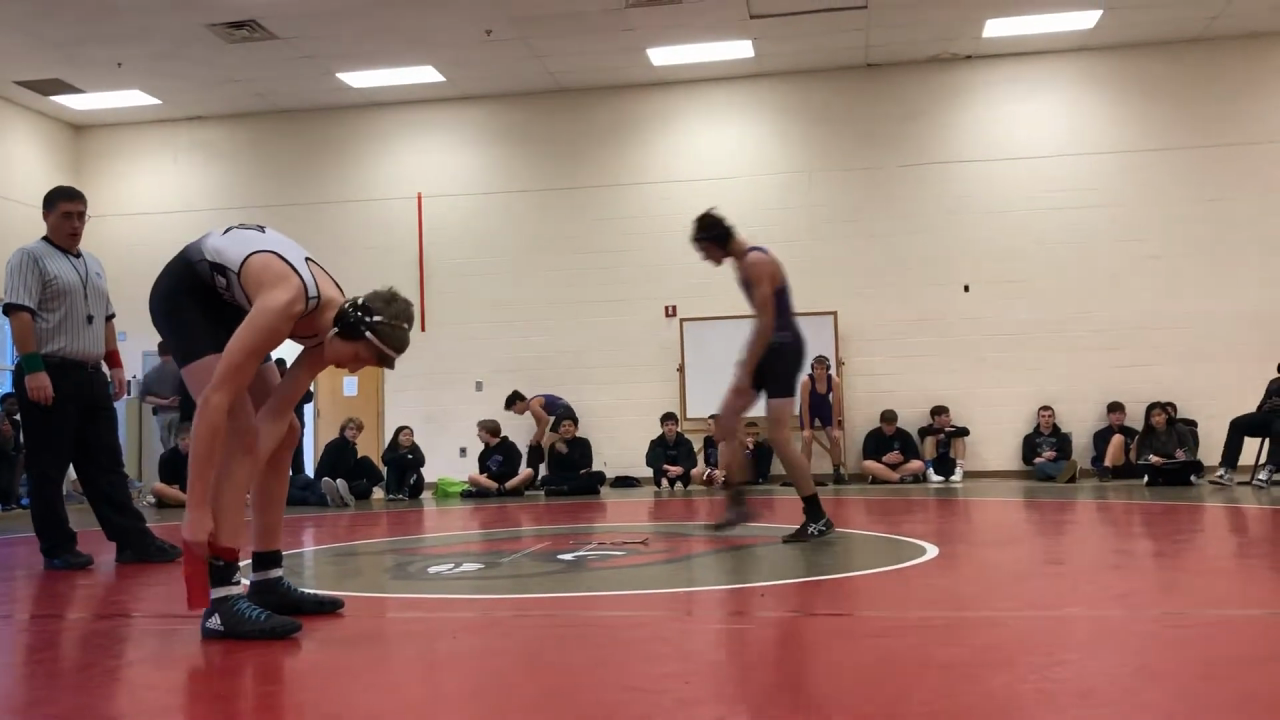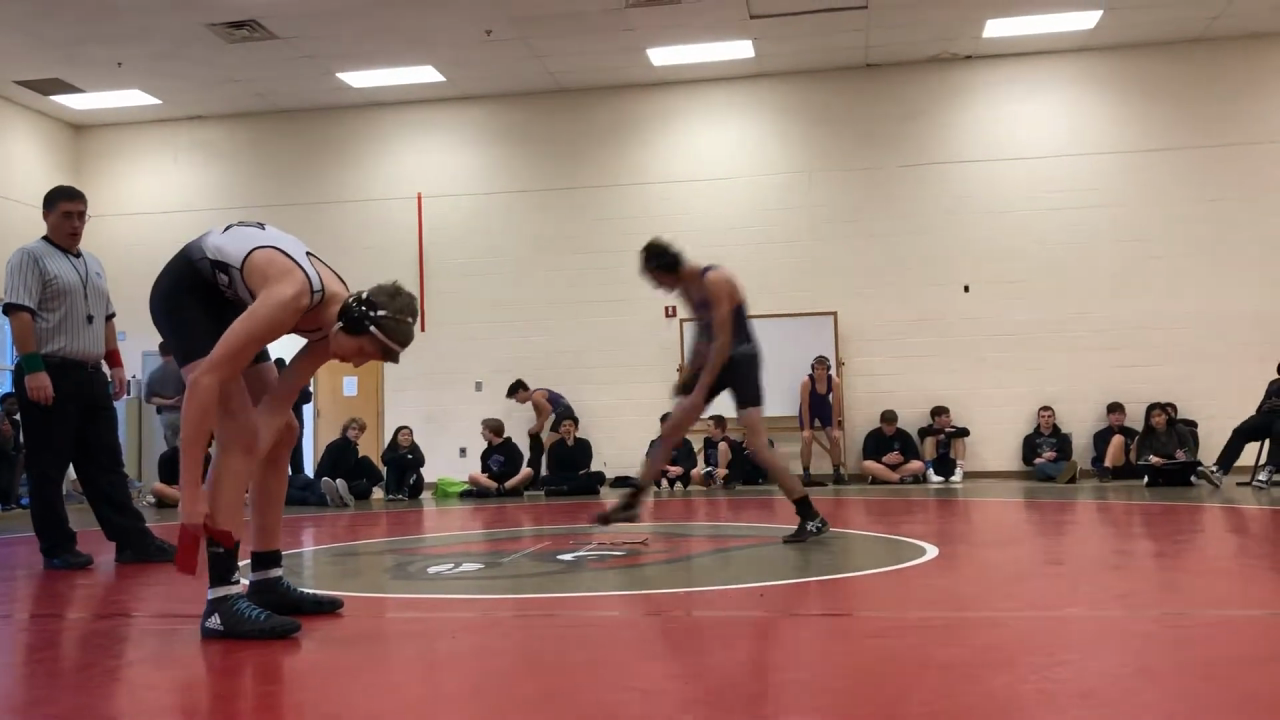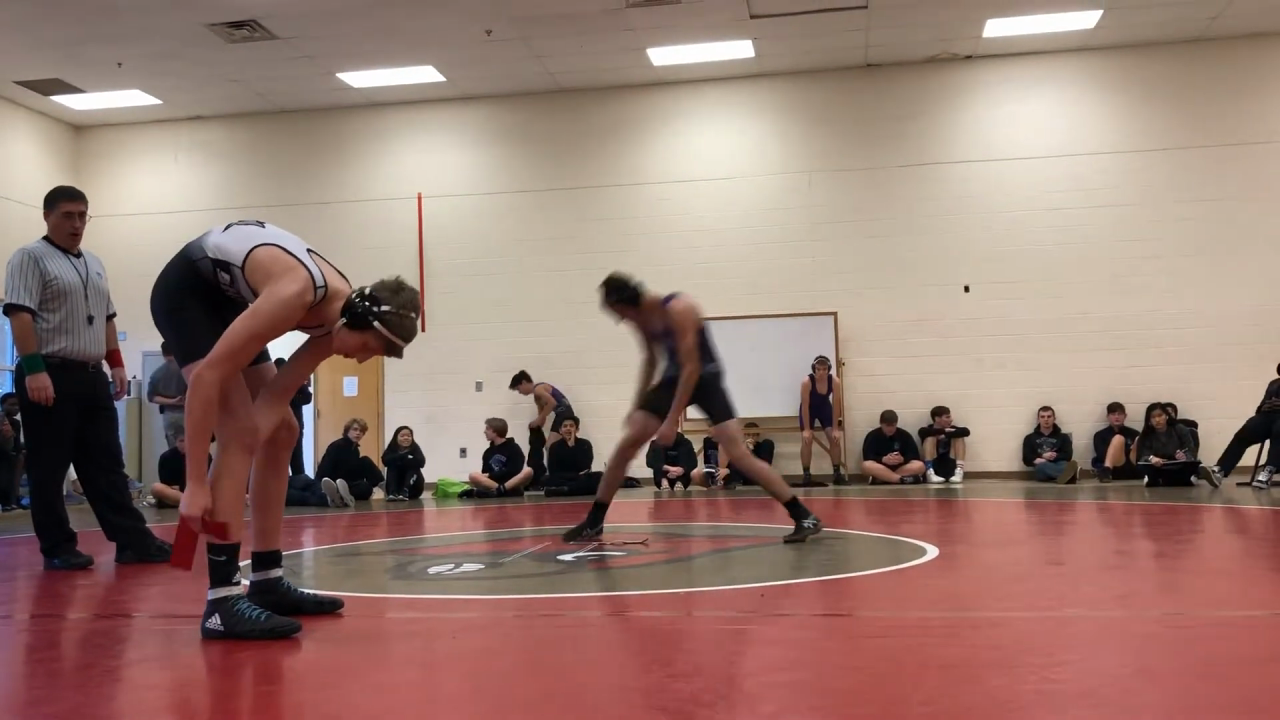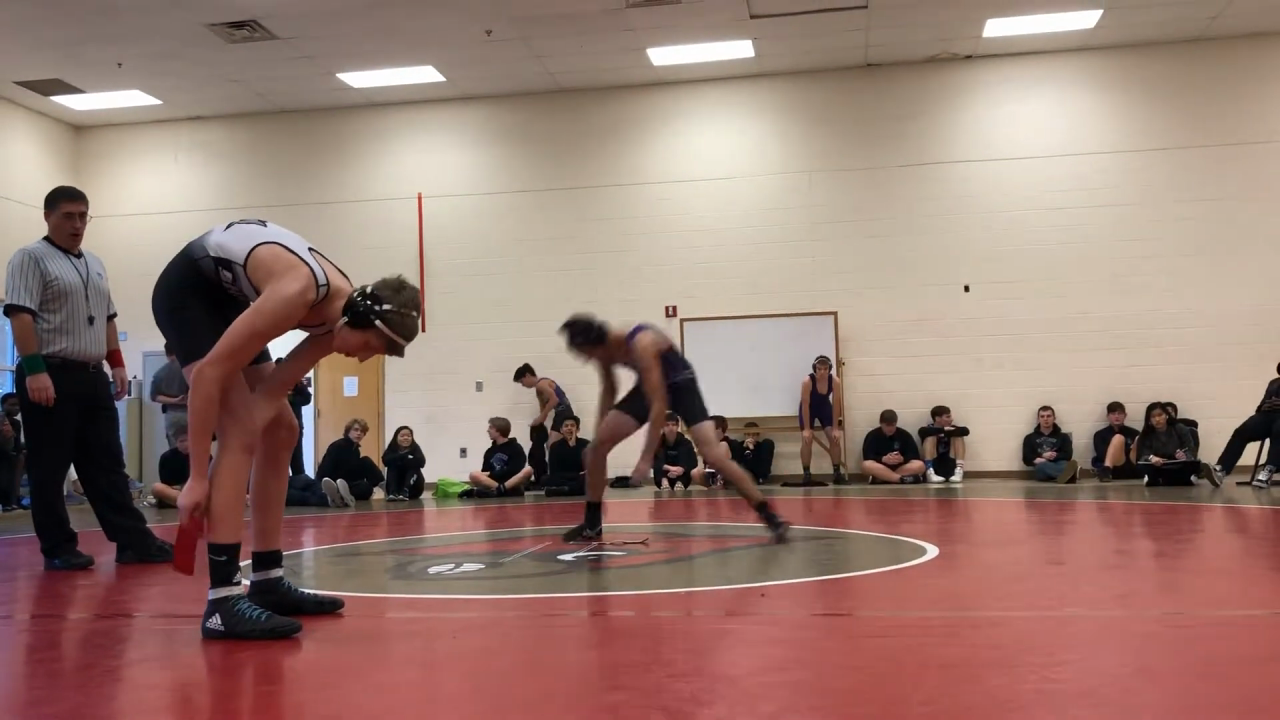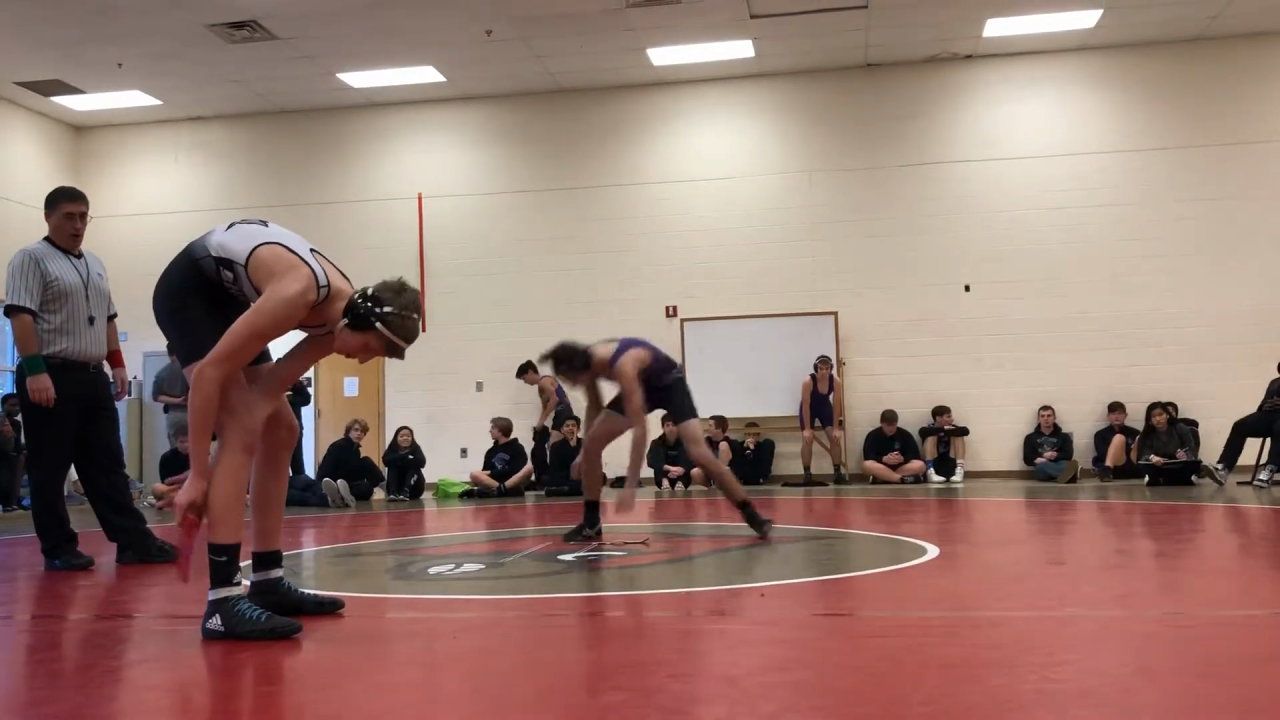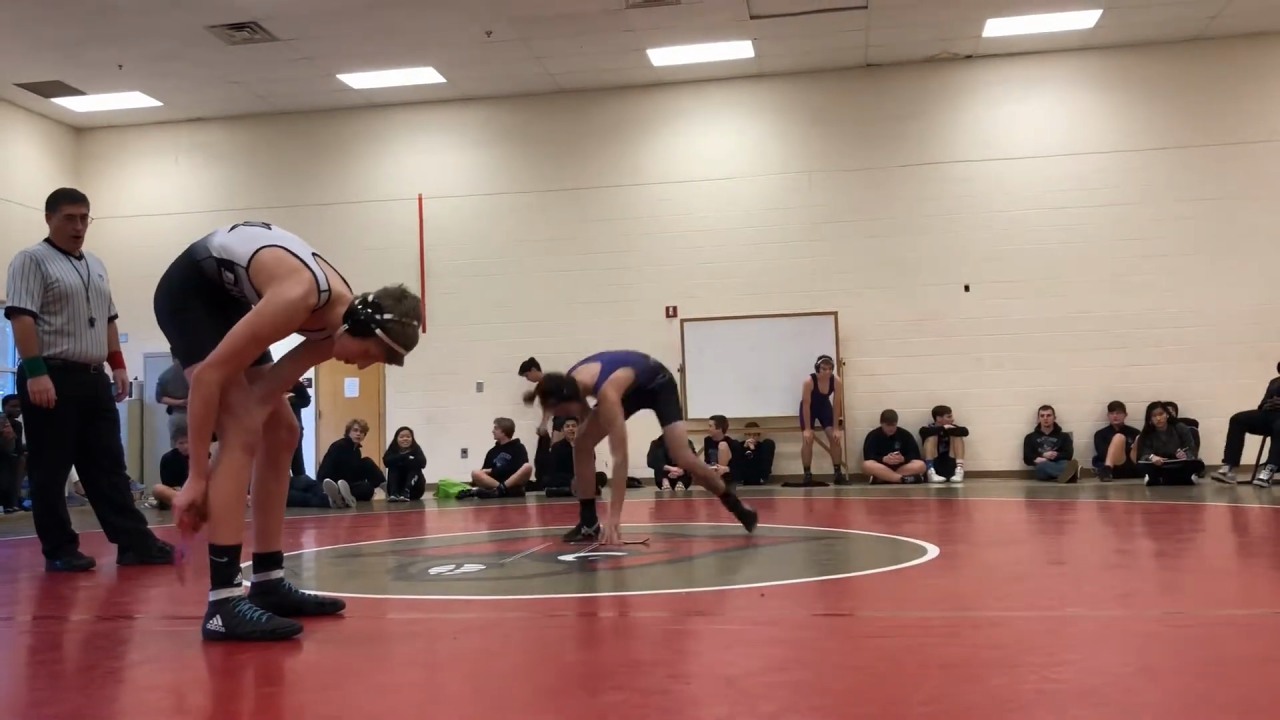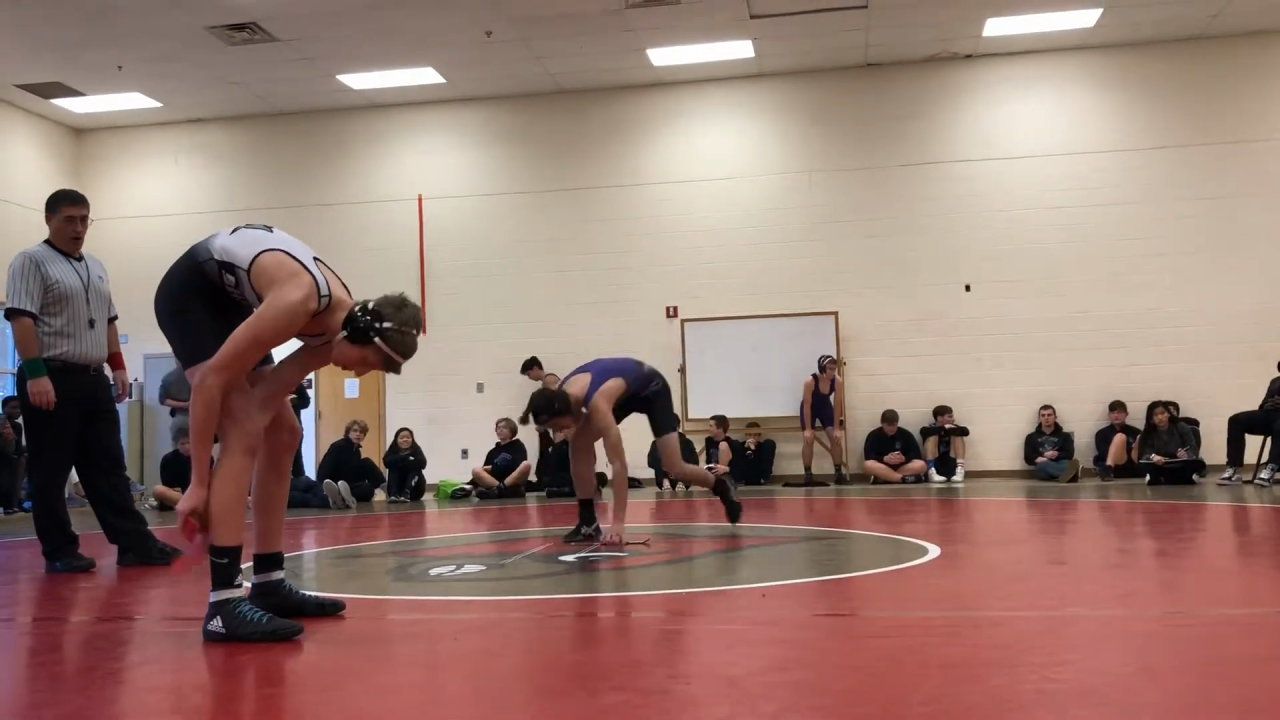
dt=0.1s
person 1, frame 1
left shoulder: (334, 321)
right shoulder: (286, 304)
left elbow: (274, 415)
right elbow: (215, 401)
left wrist: (233, 504)
right wrist: (197, 510)
left hip: (226, 301)
right hip: (184, 294)
left knee: (284, 433)
right knee: (240, 432)
left ankle: (267, 582)
right ankle: (221, 601)
person 1, frame 2
left shoulder: (336, 315)
right shoulder: (291, 299)
left elbow: (274, 405)
right elbow: (204, 382)
left wrist: (227, 495)
right wrist: (189, 492)
left hip: (225, 298)
right hip: (185, 292)
left knee: (282, 432)
right knee: (241, 432)
left ankle: (266, 581)
right ankle: (222, 600)
person 1, frame 3
left shoulder: (337, 314)
right shoulder: (295, 295)
left elbow: (273, 399)
right elbow: (206, 377)
left wrist: (226, 490)
right wrist: (195, 484)
left hip: (226, 298)
right hip: (185, 293)
left knee: (282, 433)
right knee: (241, 432)
left ankle: (267, 582)
right ankle: (222, 602)
person 1, frame 4
left shoulder: (338, 312)
right shoulder: (298, 294)
left elbow: (267, 394)
right elbow: (209, 372)
left wrist: (213, 476)
right wrist: (199, 477)
left hip: (227, 296)
right hip: (187, 290)
left knee: (281, 431)
right knee: (243, 433)
left ankle: (267, 583)
right ankle: (223, 601)
person 1, frame 5
left shoulder: (339, 314)
right shoulder: (298, 294)
left elbow: (264, 392)
right elbow: (209, 373)
left wrist: (207, 473)
right wrist: (198, 475)
left hip: (228, 296)
right hip: (188, 291)
left knee: (280, 432)
right knee: (243, 433)
left ankle: (268, 583)
right ankle: (223, 602)
person 1, frame 6
left shoulder: (339, 318)
right shoulder: (299, 299)
left elbow: (261, 396)
right elbow: (209, 375)
left wrist: (211, 477)
right wrist: (197, 477)
left hip: (229, 297)
right hip: (190, 291)
left knee: (282, 432)
right knee: (244, 433)
left ankle: (268, 584)
right ankle: (224, 603)
person 1, frame 7
left shoulder: (340, 322)
right shoulder: (299, 303)
left elbow: (262, 401)
right elbow: (210, 380)
left wrist: (214, 485)
right wrist: (199, 484)
left hip: (230, 299)
right hip: (190, 293)
left knee: (283, 434)
right knee: (245, 436)
left ankle: (269, 585)
right ankle: (225, 604)
person 2, frame 1
left shoulder: (93, 265)
left wrist: (115, 364)
right wrist: (33, 369)
left hip: (92, 377)
right hip: (49, 375)
left knee: (106, 464)
right knee: (49, 468)
left ankle: (133, 540)
right ankle: (58, 548)
person 2, frame 2
left shoulder: (94, 264)
left wrist: (115, 364)
right wrist: (33, 369)
left hip: (91, 376)
right hip: (49, 374)
left knee: (106, 464)
right knee: (48, 467)
left ankle: (133, 540)
right ankle: (58, 548)
person 2, frame 3
left shoulder: (94, 264)
right shoulder: (31, 257)
right elbow: (20, 315)
left wrist: (116, 364)
right wrist: (34, 369)
left hip: (92, 377)
right hip: (50, 375)
left knee: (107, 464)
right knee: (49, 468)
left ankle: (133, 540)
right ankle: (58, 548)
person 2, frame 4
left shoulder: (95, 264)
right shoulder: (31, 258)
right elbow: (21, 315)
left wrist: (117, 364)
right wrist: (35, 370)
left hip: (93, 377)
right hip: (51, 375)
left knee: (108, 464)
right knee: (49, 468)
left ankle: (134, 540)
right ankle: (58, 549)
person 2, frame 5
left shoulder: (95, 265)
right shoulder: (31, 258)
right elbow: (21, 316)
left wrist: (117, 364)
right wrist: (34, 370)
left hip: (93, 377)
right hip: (51, 376)
left knee: (108, 464)
right knee: (50, 468)
left ankle: (134, 541)
right ankle: (59, 549)
person 2, frame 6
left shoulder: (96, 266)
right shoulder: (32, 260)
right elbow: (22, 317)
left wrist: (118, 365)
right wrist: (35, 372)
left hip: (94, 379)
right hip: (52, 377)
left knee: (109, 466)
right knee: (51, 470)
left ankle: (135, 542)
right ankle: (60, 550)
person 2, frame 7
left shoulder: (96, 267)
right shoulder: (32, 261)
right elbow: (22, 319)
left wrist: (118, 366)
right wrist: (35, 373)
left hip: (94, 380)
right hip: (52, 379)
left knee: (109, 466)
right knee: (51, 471)
left ankle: (135, 543)
right ankle: (60, 551)
person 3, frame 1
left shoulder: (756, 262)
right shoulder: (741, 261)
left elbow: (767, 321)
left wrist: (746, 372)
right wrist: (747, 358)
left hip: (782, 346)
right hip: (767, 345)
left knee: (779, 437)
right knee: (726, 423)
left ankle: (817, 517)
right ankle: (736, 501)
person 3, frame 2
left shoulder: (715, 282)
right shoulder: (685, 286)
left elbow: (724, 340)
left wrist: (700, 391)
right wrist: (689, 371)
left hip: (740, 359)
right hip: (712, 358)
left knee: (757, 445)
right knee: (671, 433)
left ankle: (811, 518)
right ankle: (630, 505)
person 3, frame 3
left shoulder: (677, 311)
right shoulder: (639, 316)
left elbow: (692, 368)
left wrist: (673, 420)
right wrist: (639, 402)
left hip: (704, 377)
right hip: (675, 376)
left knee: (739, 456)
right knee: (626, 446)
left ankle: (804, 518)
right ankle: (594, 522)
person 3, frame 4
left shoulder: (641, 345)
right shoulder: (605, 346)
left elbow: (659, 404)
right elbow: (608, 389)
left wrist: (646, 458)
right wrist: (601, 427)
left hip: (680, 385)
right hip: (648, 387)
left knee: (715, 457)
right knee: (599, 444)
left ankle: (770, 517)
right ankle: (592, 524)
person 3, frame 5
left shoulder: (624, 366)
right shoulder: (587, 362)
left elbow: (640, 429)
right elbow: (594, 405)
left wrist: (630, 486)
right wrist: (584, 450)
left hip: (669, 384)
right hip: (642, 388)
left knee: (700, 455)
right knee: (592, 443)
left ankle: (751, 515)
right ankle: (591, 523)
person 3, frame 6
left shoulder: (606, 391)
right shoulder: (570, 383)
left elbow: (620, 455)
right elbow: (586, 419)
left wrist: (614, 517)
right wrist: (580, 474)
left hip: (659, 385)
right hip: (633, 387)
left knee: (684, 459)
right knee: (582, 443)
left ankle: (735, 505)
right ankle: (588, 522)
person 3, frame 7
left shoulder: (597, 403)
right shoulder: (562, 395)
left elbow: (618, 463)
right elbow: (579, 423)
left wrist: (618, 521)
left hip: (653, 391)
right hip: (626, 393)
left knee: (674, 469)
right knee: (578, 444)
left ankle: (722, 486)
right ankle: (587, 522)
